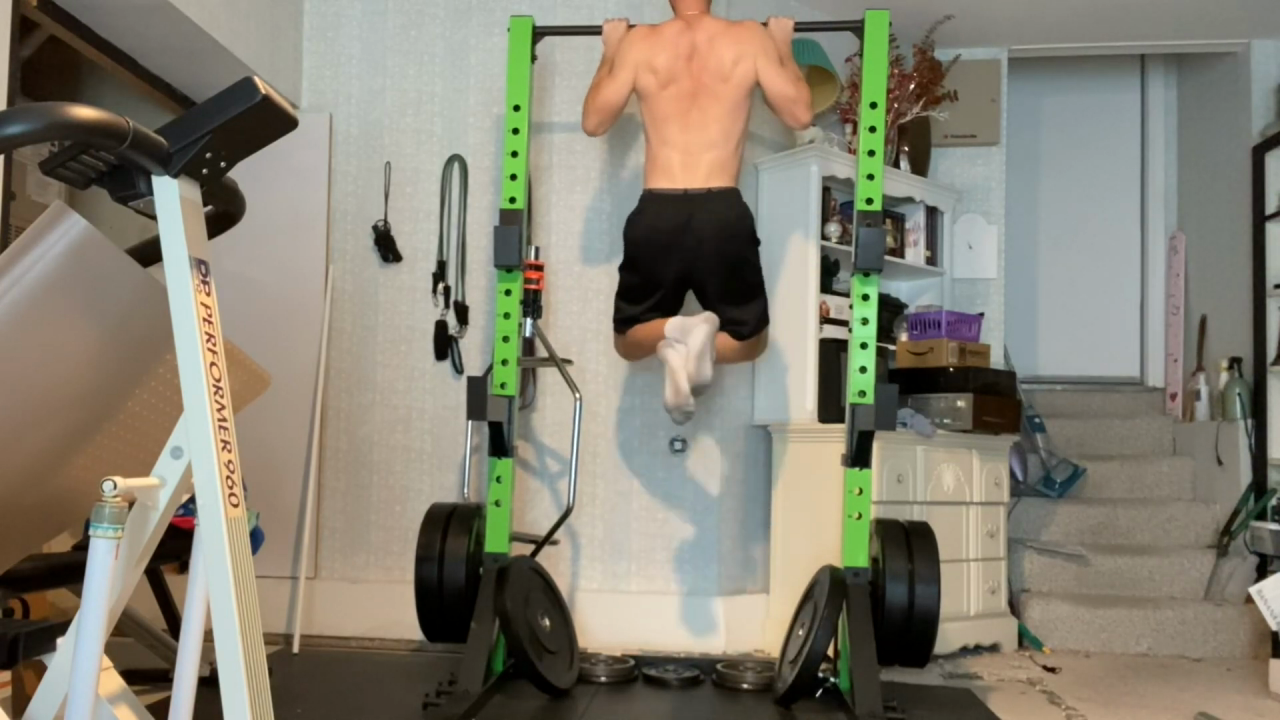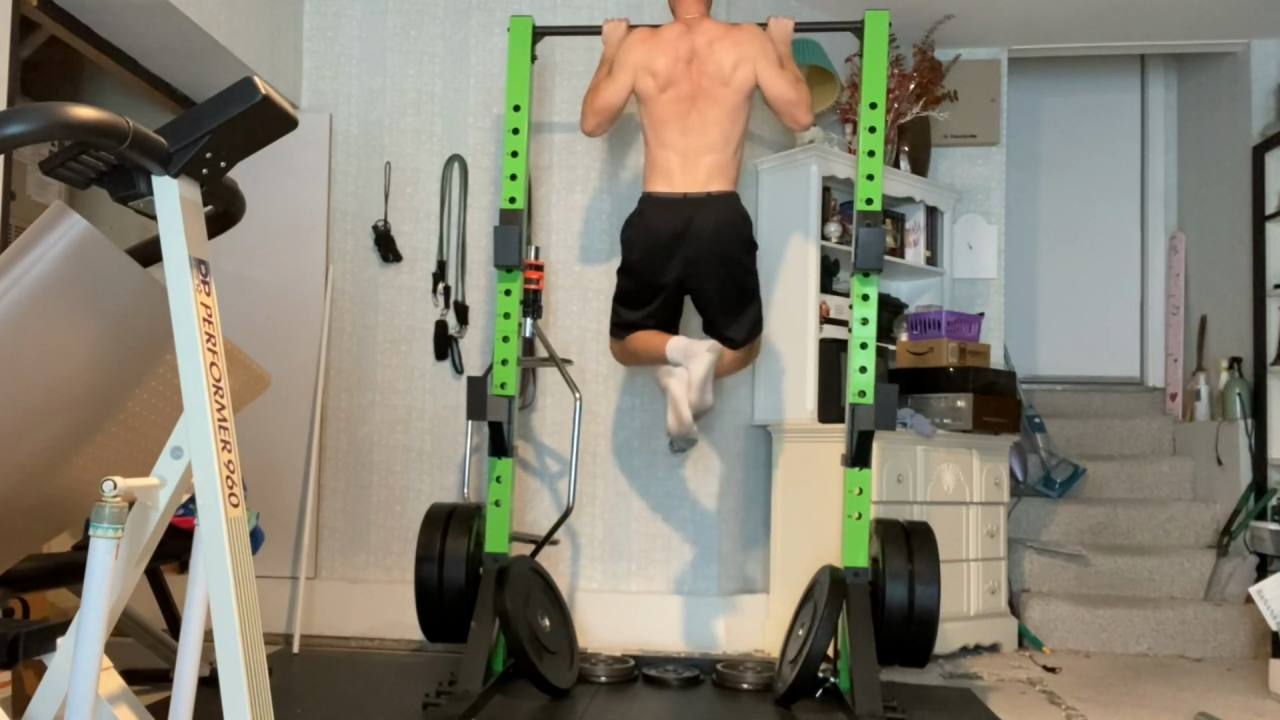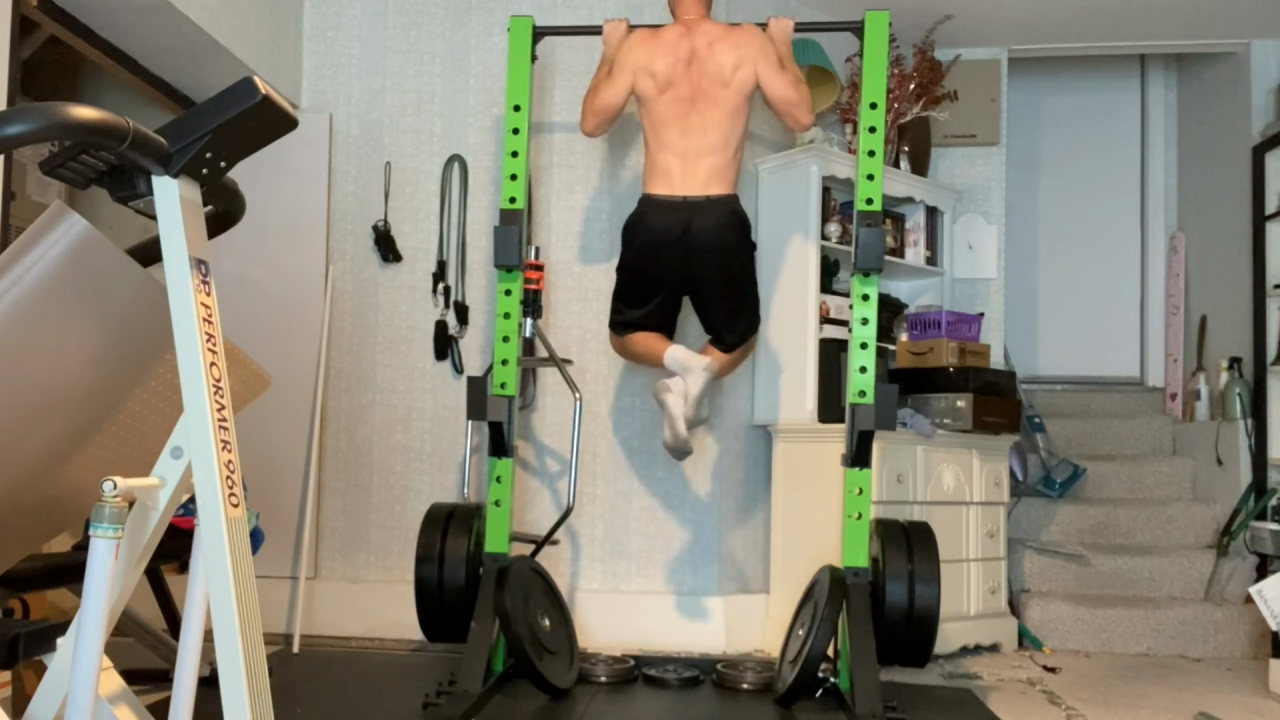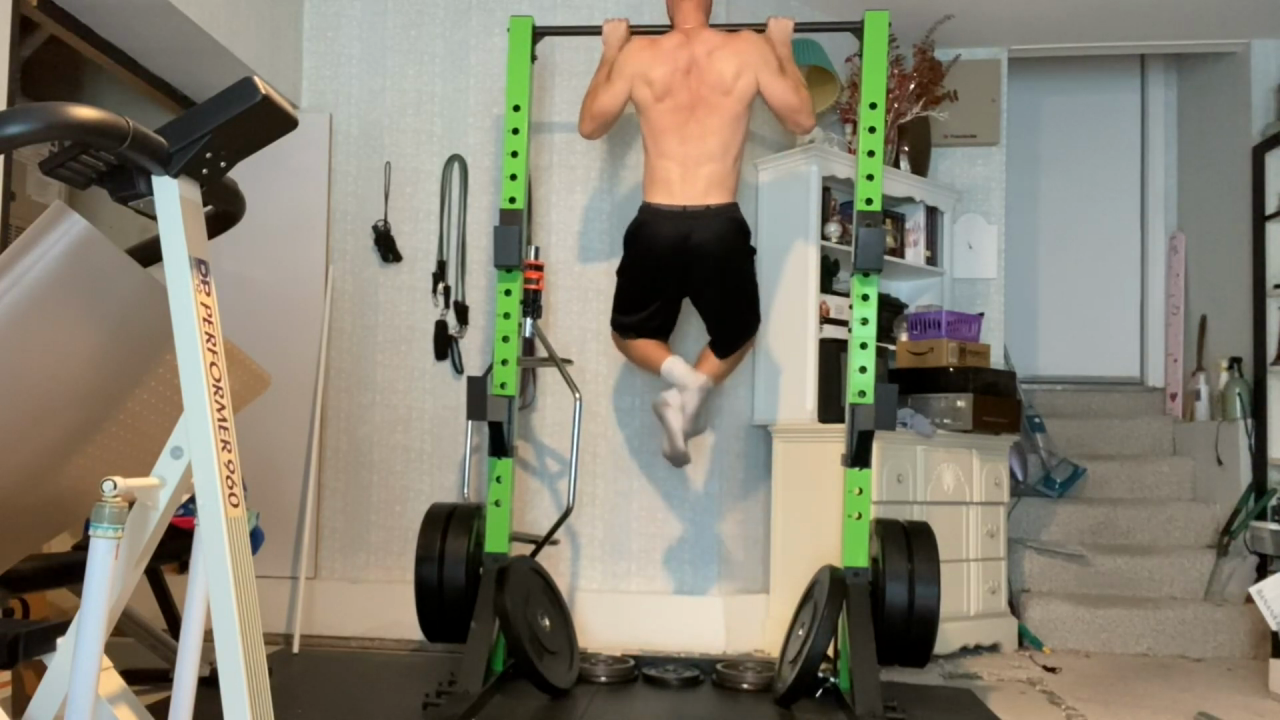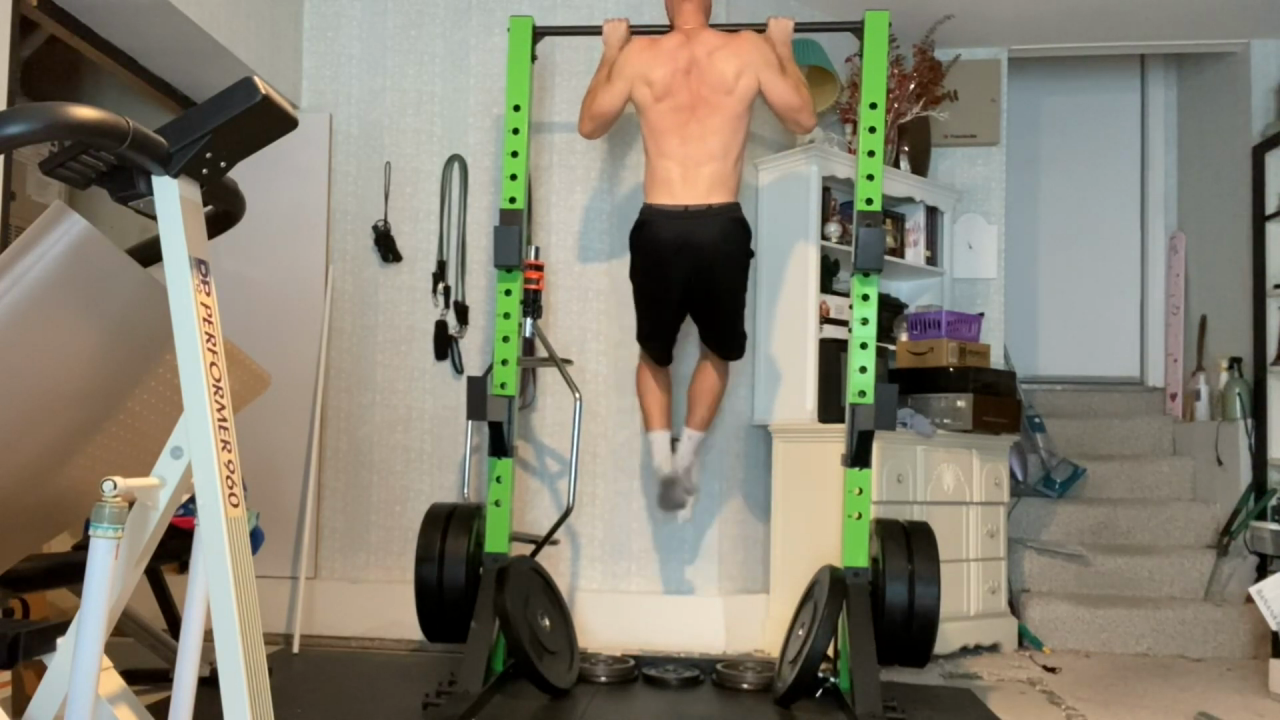
dt=0.3s
person 1, frame 1
left shoulder: (639, 42)
right shoulder: (749, 37)
left elbow: (594, 121)
right elbow: (800, 114)
left wrist: (610, 51)
right wrist: (782, 47)
left hip: (656, 215)
right hip: (722, 214)
left knee: (631, 341)
right knee: (748, 340)
left ankle: (676, 333)
right ankle: (699, 344)
person 1, frame 2
left shoulder: (639, 44)
right shoulder: (749, 41)
left elbow: (592, 123)
right elbow: (800, 117)
left wrist: (610, 51)
right wrist: (783, 47)
left hip: (655, 219)
right hip: (721, 219)
left knee: (627, 343)
right knee: (741, 346)
left ankle: (679, 352)
right ankle: (698, 366)
person 1, frame 3
left shoulder: (639, 45)
right shoulder: (749, 41)
left elbow: (592, 123)
right elbow: (801, 117)
left wrist: (610, 51)
right wrist: (783, 47)
left hip: (655, 219)
right hip: (720, 220)
left knee: (627, 334)
right knee: (737, 337)
left ankle: (682, 363)
right ankle: (696, 377)
person 1, frame 4
left shoulder: (638, 53)
right shoulder: (748, 49)
left elbow: (590, 125)
right elbow: (802, 120)
left wrist: (610, 52)
right wrist: (782, 48)
left hip: (655, 227)
right hip: (719, 228)
left knee: (630, 333)
right knee: (736, 335)
left ankle: (680, 376)
right ankle: (693, 391)
person 1, frame 5
left shoulder: (638, 54)
right shoulder: (749, 49)
left elbow: (589, 125)
right elbow: (803, 120)
left wrist: (610, 53)
right wrist: (783, 49)
left hip: (658, 228)
right hip: (721, 227)
left knee: (654, 353)
right knee: (717, 352)
left ankle: (660, 452)
right ankle: (688, 449)
